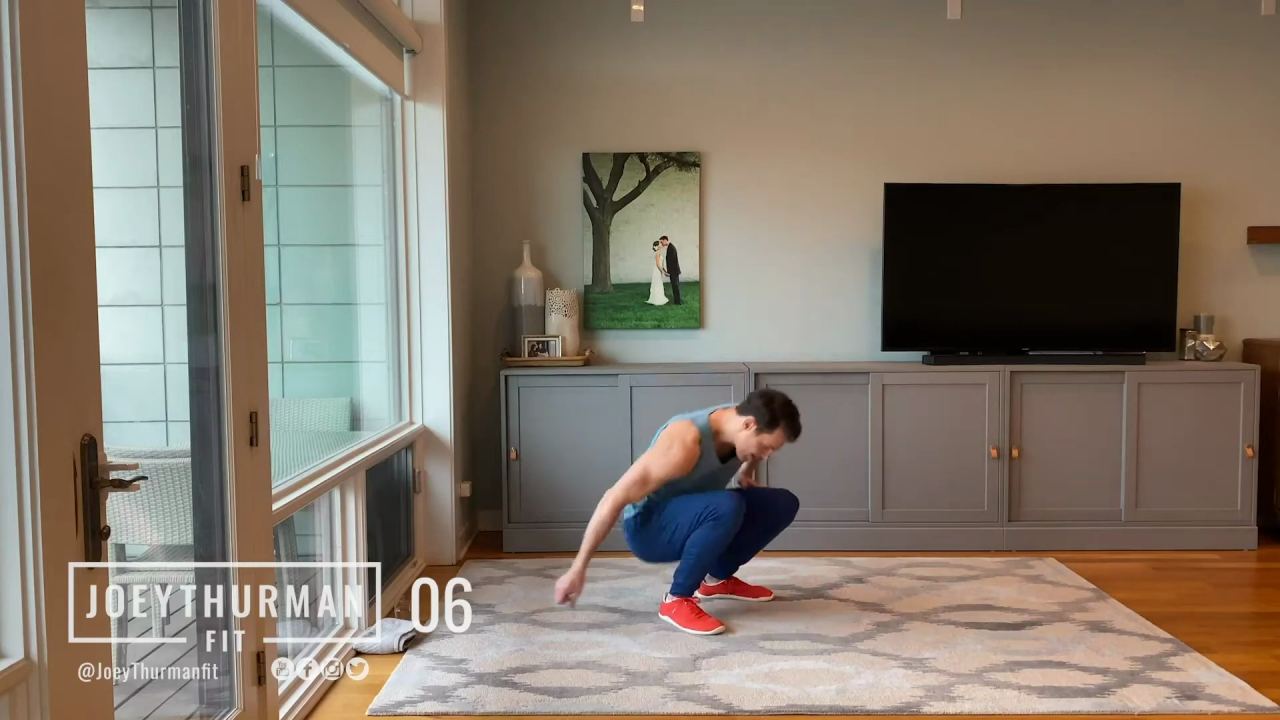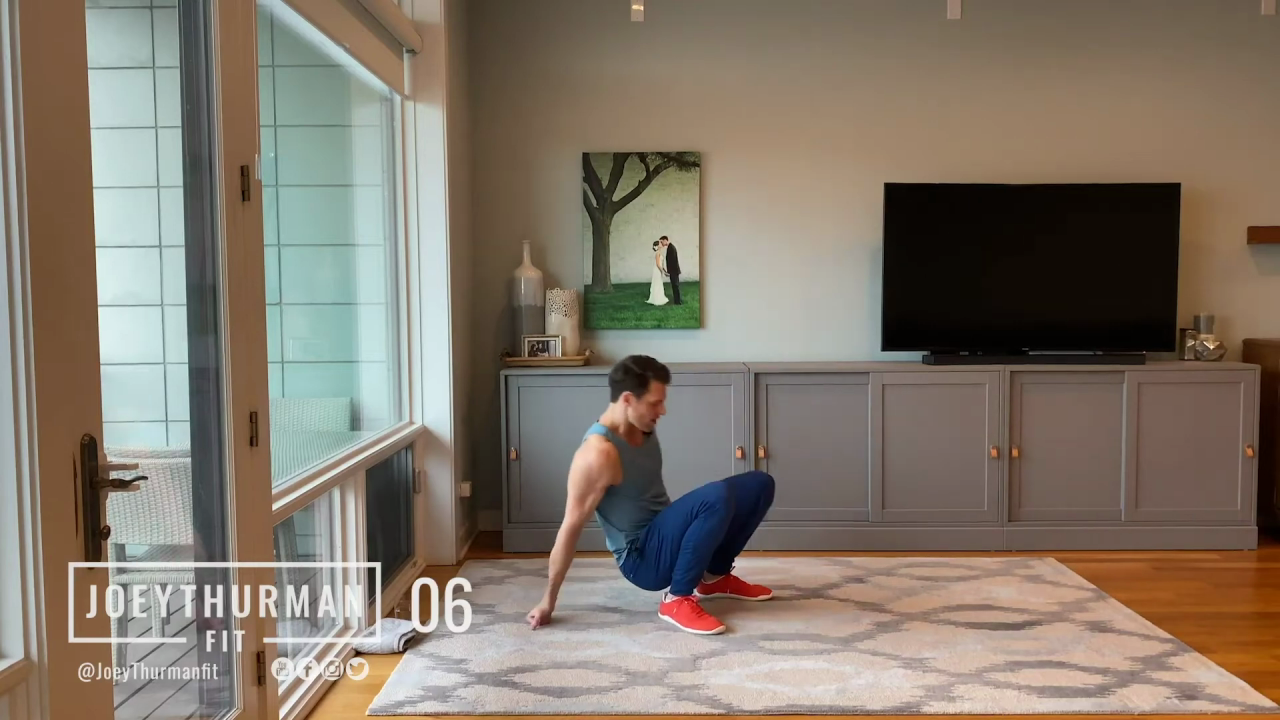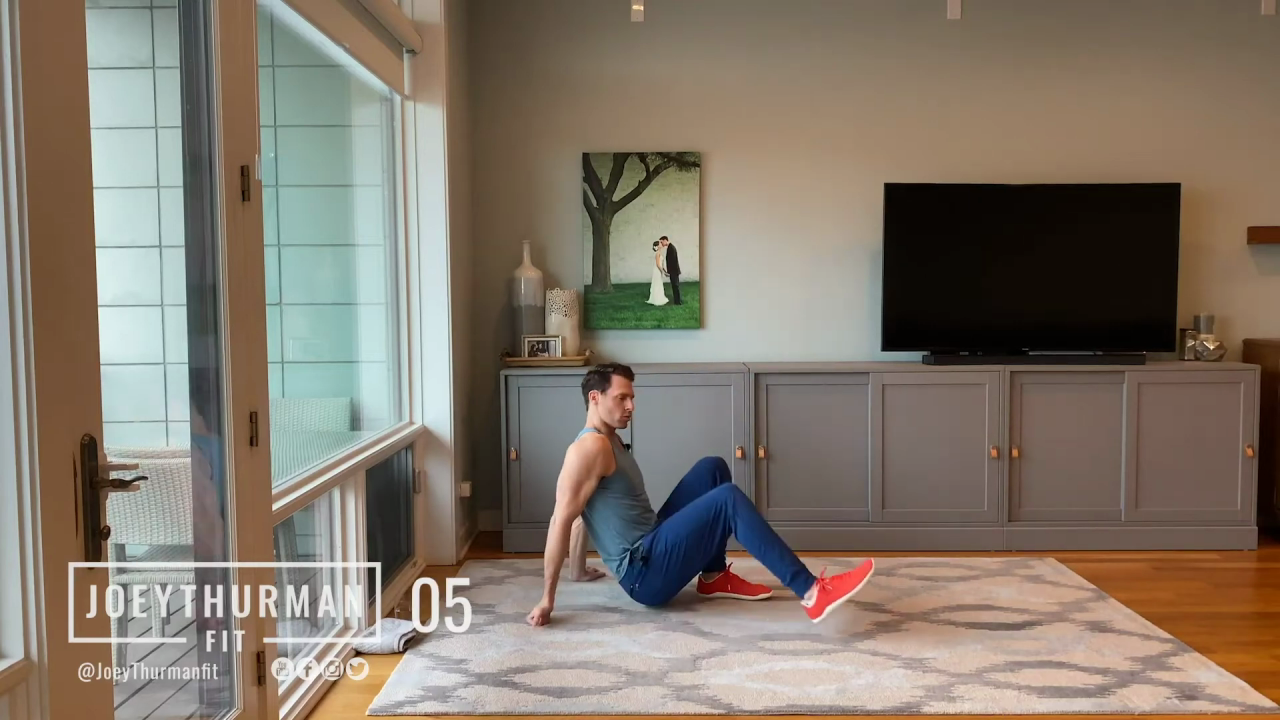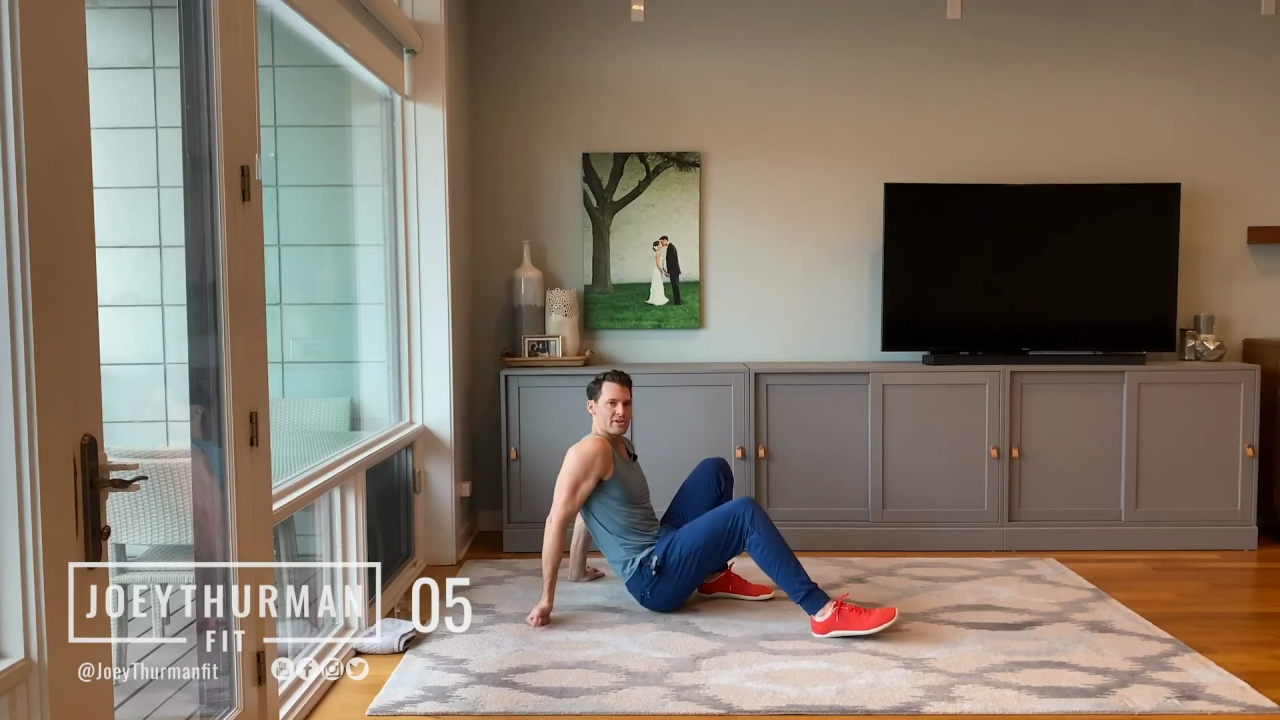
dt=0.5s
person 1, frame 1
left shoulder: (735, 423)
right shoulder: (684, 443)
right elbow: (616, 497)
left wrist: (747, 473)
right wrist: (578, 570)
right hip: (649, 524)
left knee: (785, 505)
right knee: (730, 507)
left ankle: (717, 578)
right ankle: (677, 600)
person 1, frame 2
left shoulder: (638, 425)
right shoulder: (598, 453)
right elbow: (570, 527)
right wrist: (548, 603)
left hip: (664, 533)
right hip: (643, 560)
left knee: (759, 484)
right knee: (717, 497)
left ankle: (715, 576)
right ankle: (677, 598)
person 1, frame 3
left shoulder: (607, 440)
right shoulder: (590, 447)
left elbow: (583, 515)
right elbow: (561, 519)
left wrist: (579, 569)
right wrist: (547, 600)
left hip: (654, 546)
right hip: (644, 573)
left knee: (713, 467)
right knee: (728, 498)
left ankle: (714, 577)
right ankle: (811, 594)
person 1, frame 4
left shoulder: (622, 446)
right shoulder: (591, 451)
left elbow: (587, 512)
right elbow: (557, 519)
left wrist: (578, 570)
right wrist: (547, 598)
left hip: (663, 546)
right hip: (653, 578)
left knee: (715, 469)
right knee: (745, 512)
left ankle: (715, 578)
right ankle: (824, 612)
